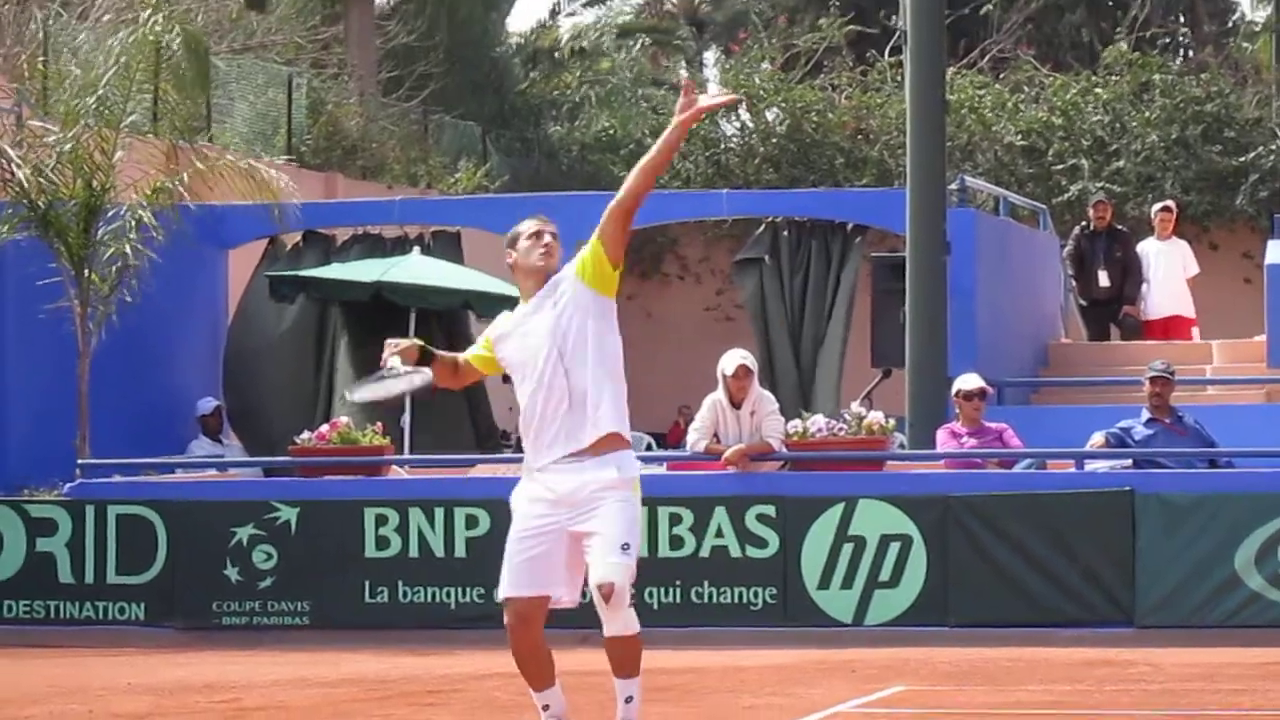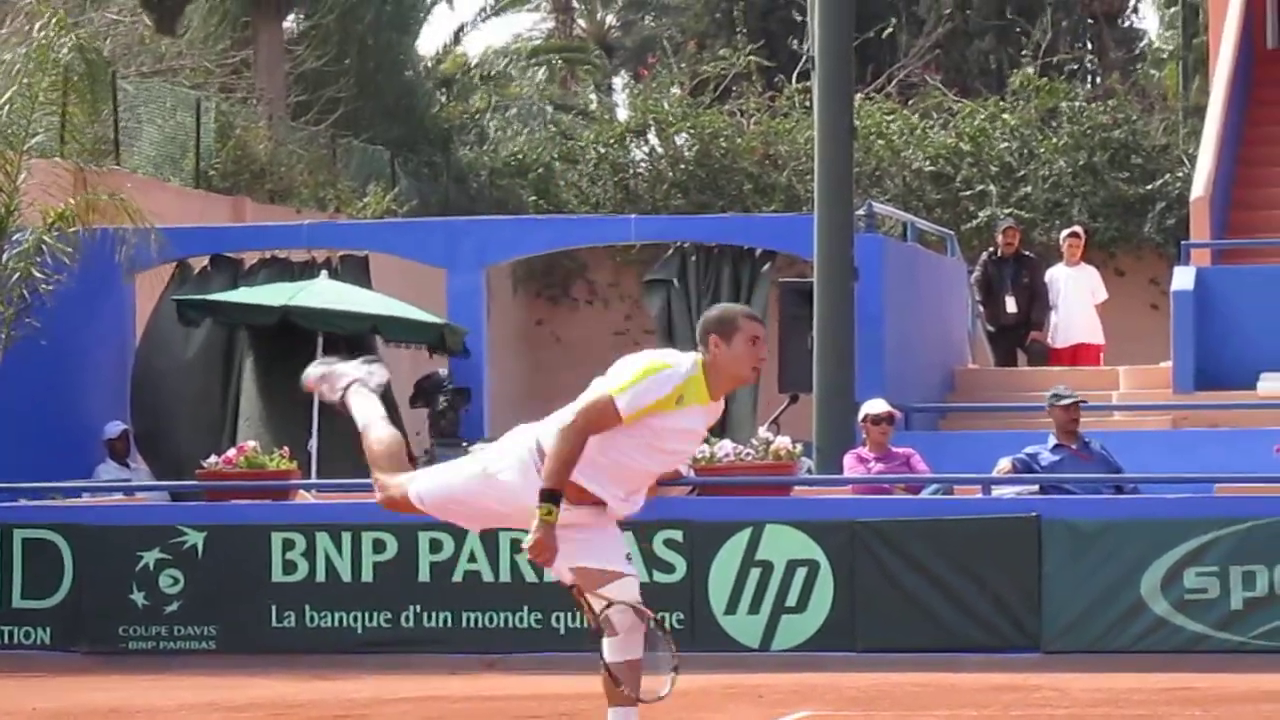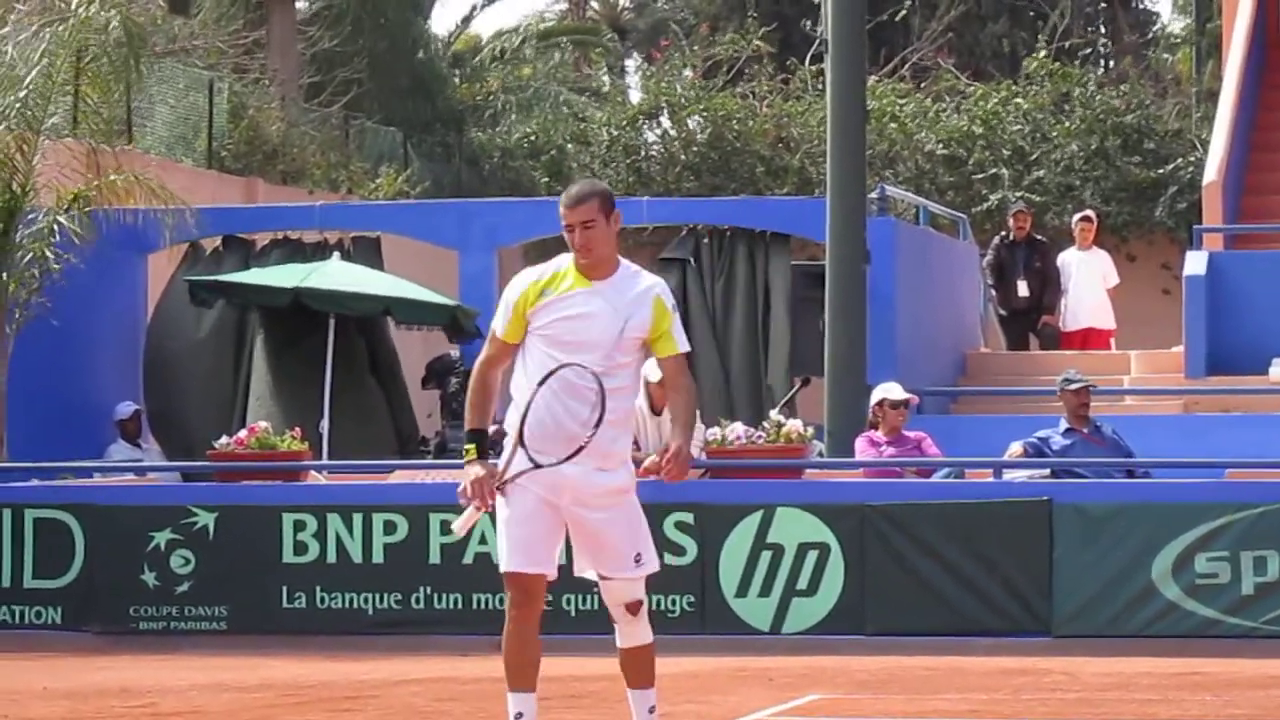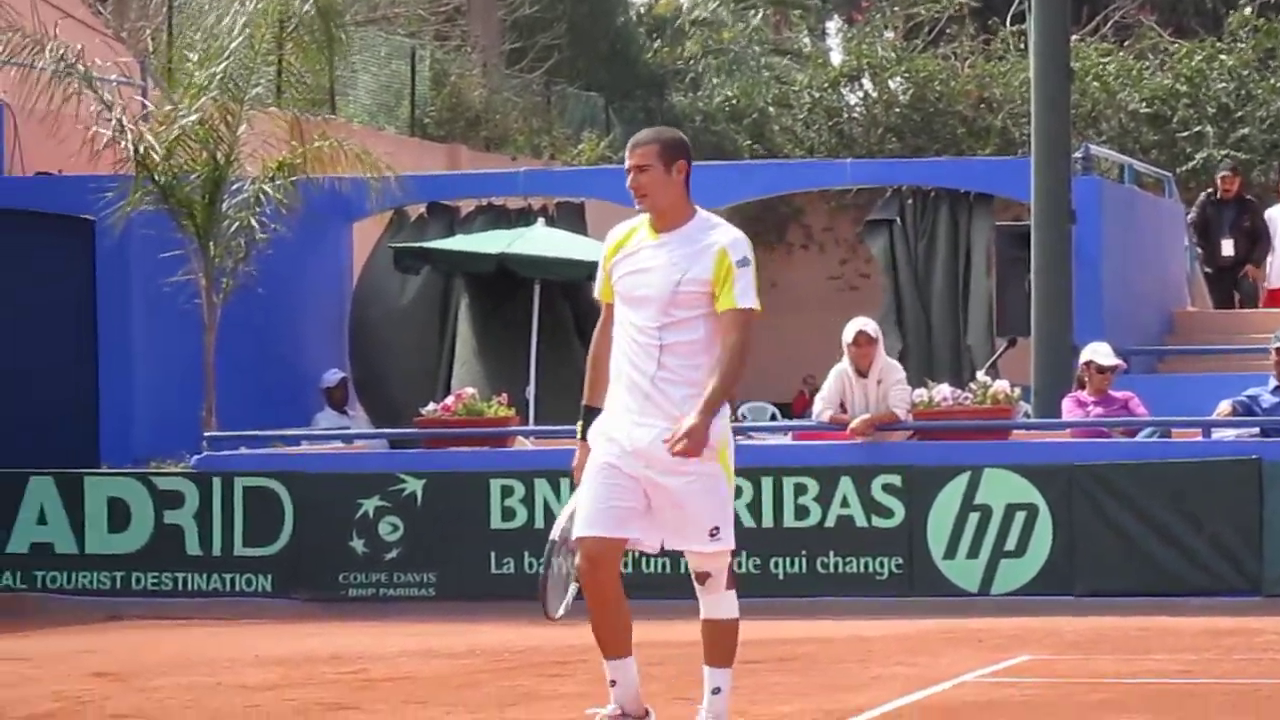
dt=1s
person 1, frame 1
left shoulder: (585, 284)
right shoulder: (506, 332)
left elbow: (628, 200)
right elbow: (454, 371)
left wrist: (680, 126)
right wrist: (416, 352)
left hip: (606, 480)
right hip: (543, 489)
left knee: (613, 593)
right knee: (521, 623)
person 1, frame 2
left shoulder: (707, 412)
right shoulder: (667, 374)
right elbow: (577, 424)
right wrist: (548, 515)
left hip: (586, 511)
right hip: (530, 475)
left knee: (624, 611)
right knee: (393, 495)
right ankle: (359, 387)
person 1, frame 3
left shoulder: (650, 294)
right shoulder: (531, 286)
left elbow: (679, 380)
right elbow: (487, 369)
left wrist: (681, 440)
right wrist: (476, 454)
left hip: (607, 473)
right hip: (529, 468)
left knee: (630, 603)
right knee: (523, 598)
person 1, frame 4
left shoulder: (725, 246)
right shoulder: (619, 243)
left elbow: (736, 345)
left wrist: (704, 417)
right wrist: (588, 428)
left hip: (691, 440)
right hip: (618, 436)
left knee: (711, 574)
right knee: (595, 562)
